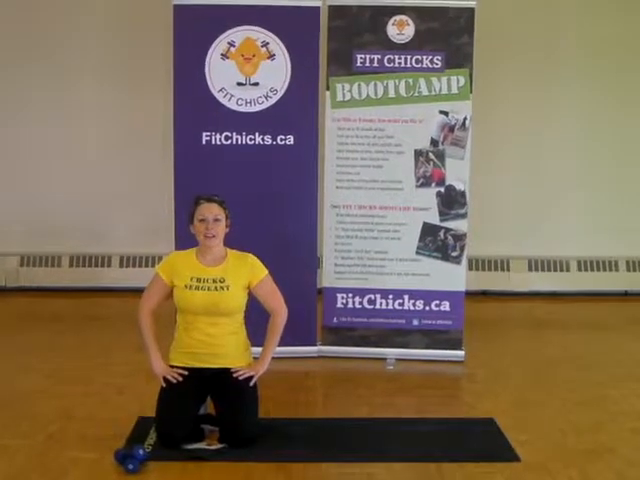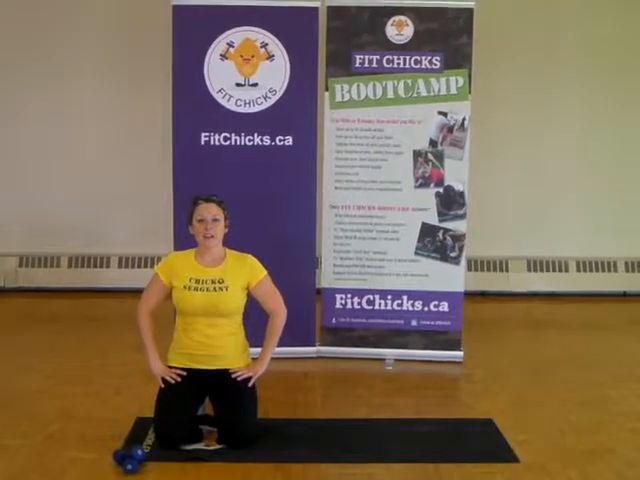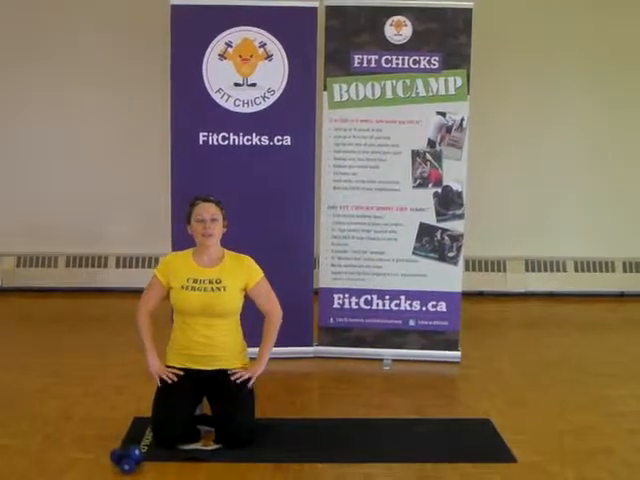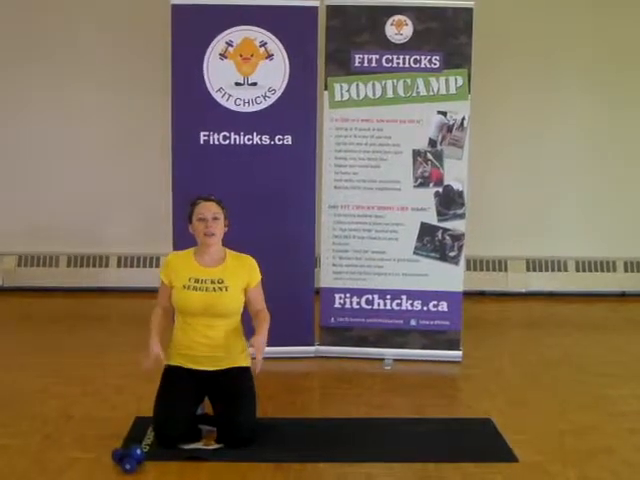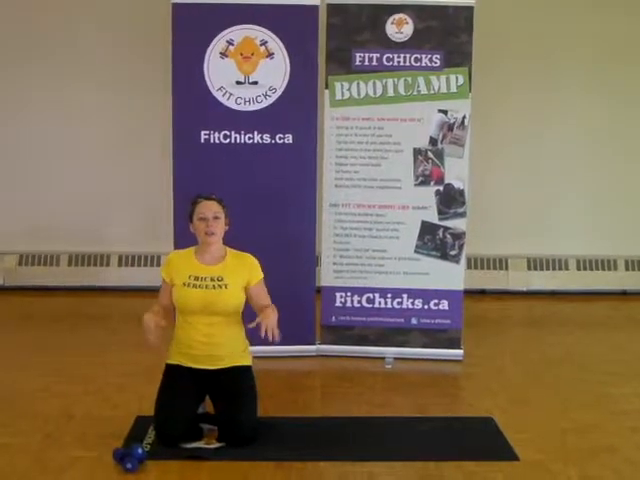
dt=0.2s
person 1, frame 1
left shoulder: (247, 264)
right shoulder: (174, 263)
left elbow: (279, 310)
right elbow: (145, 308)
left wrist: (264, 360)
right wrist: (156, 359)
left hip: (233, 364)
right hip: (185, 363)
left knee: (243, 435)
right knee: (170, 435)
left ankle: (220, 411)
right ankle: (197, 413)
person 1, frame 2
left shoulder: (246, 264)
right shoulder: (173, 263)
left elbow: (278, 311)
right elbow: (144, 309)
left wrist: (263, 361)
right wrist: (154, 359)
left hip: (232, 365)
right hip: (183, 364)
left knee: (241, 437)
right knee: (168, 436)
left ankle: (220, 410)
right ankle: (193, 412)
person 1, frame 3
left shoulder: (244, 265)
right shoulder: (171, 264)
left elbow: (273, 312)
right elbow: (145, 309)
left wrist: (262, 361)
right wrist: (152, 356)
left hip: (229, 365)
right hip: (181, 364)
left knee: (239, 436)
right knee: (165, 435)
left ankle: (217, 408)
right ankle: (192, 409)
person 1, frame 4
left shoulder: (245, 265)
right shoulder: (174, 263)
left elbow: (259, 311)
right elbow: (163, 308)
left wrist: (261, 336)
right wrist: (155, 337)
left hip: (231, 364)
right hip: (183, 363)
left knee: (240, 436)
right knee: (167, 435)
left ankle: (219, 413)
right ankle: (193, 408)
person 1, frame 5
left shoulder: (246, 263)
right shoulder: (175, 261)
left elbow: (264, 307)
right elbow: (166, 308)
left wrist: (269, 314)
right wrist: (152, 317)
left hip: (232, 362)
right hip: (184, 361)
left knee: (241, 434)
right knee: (168, 434)
left ankle: (218, 413)
right ankle: (195, 407)
